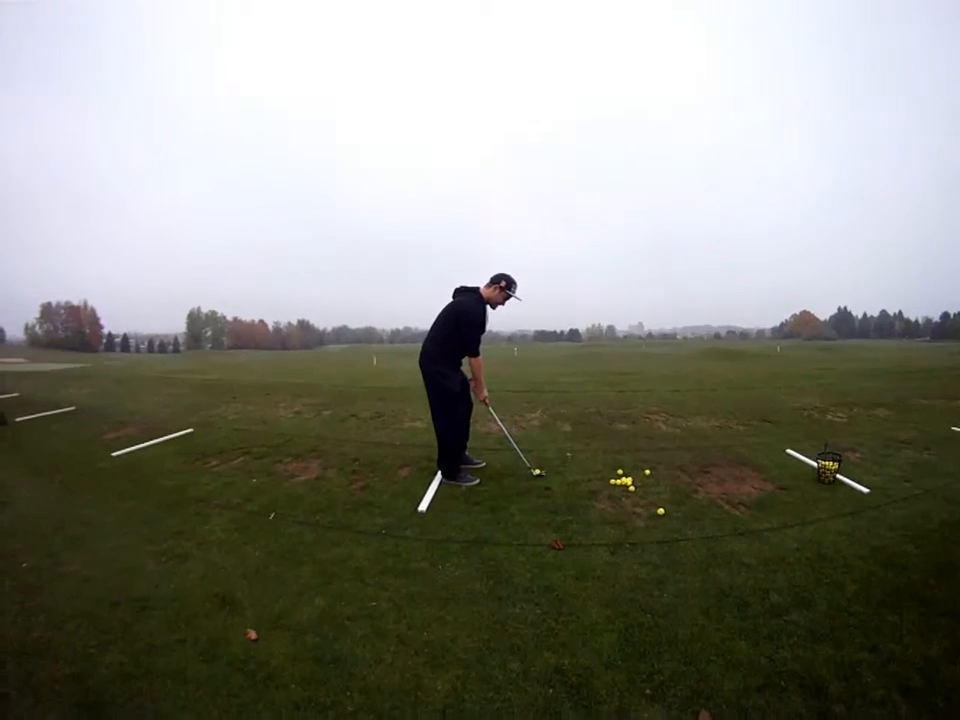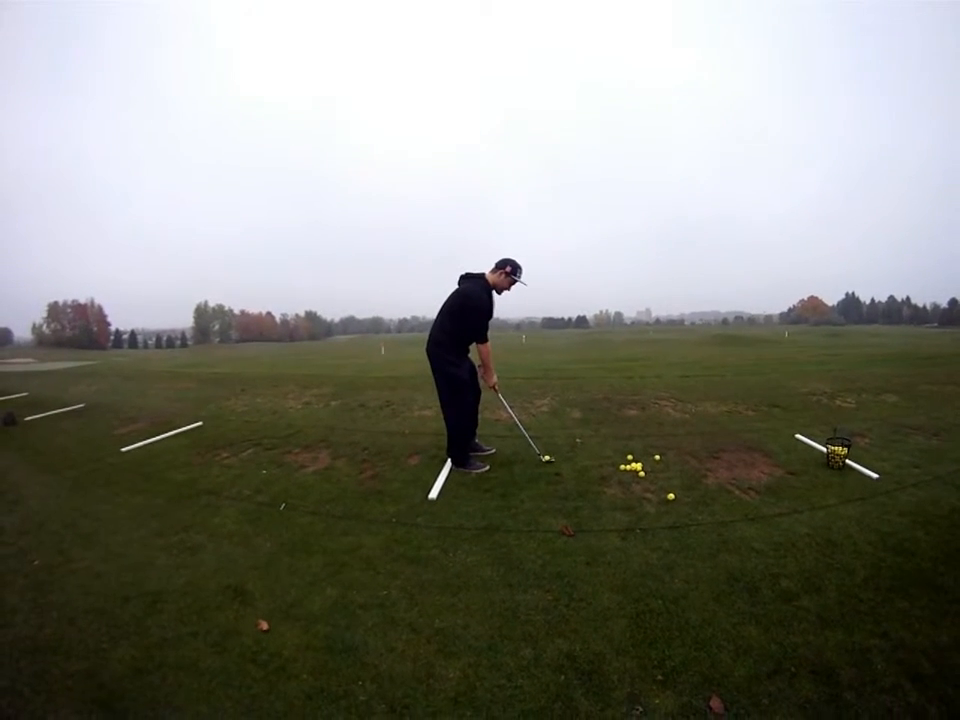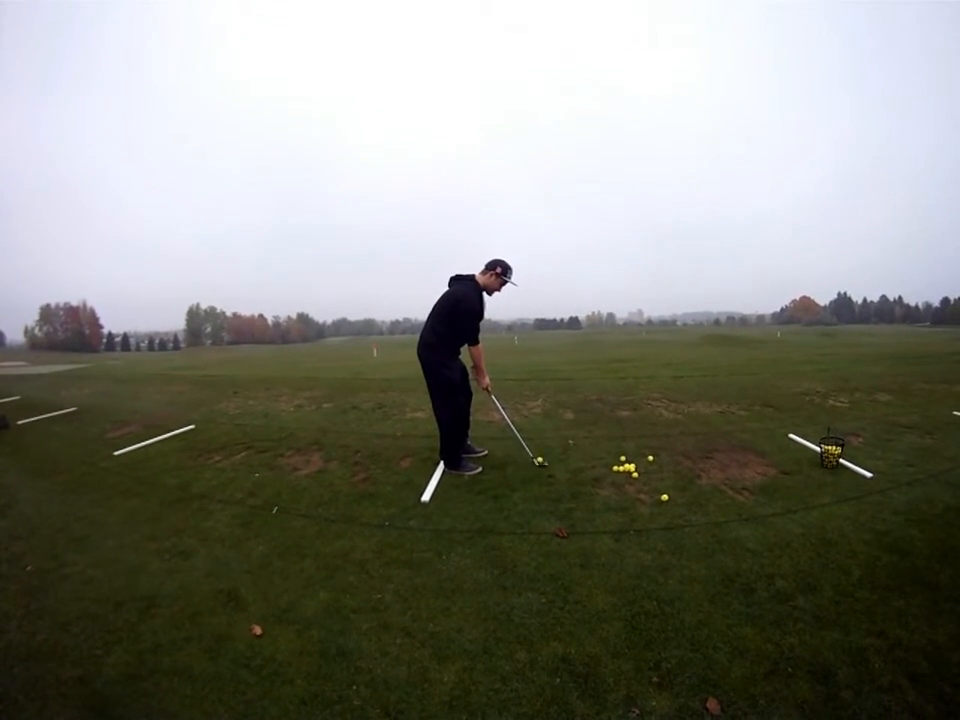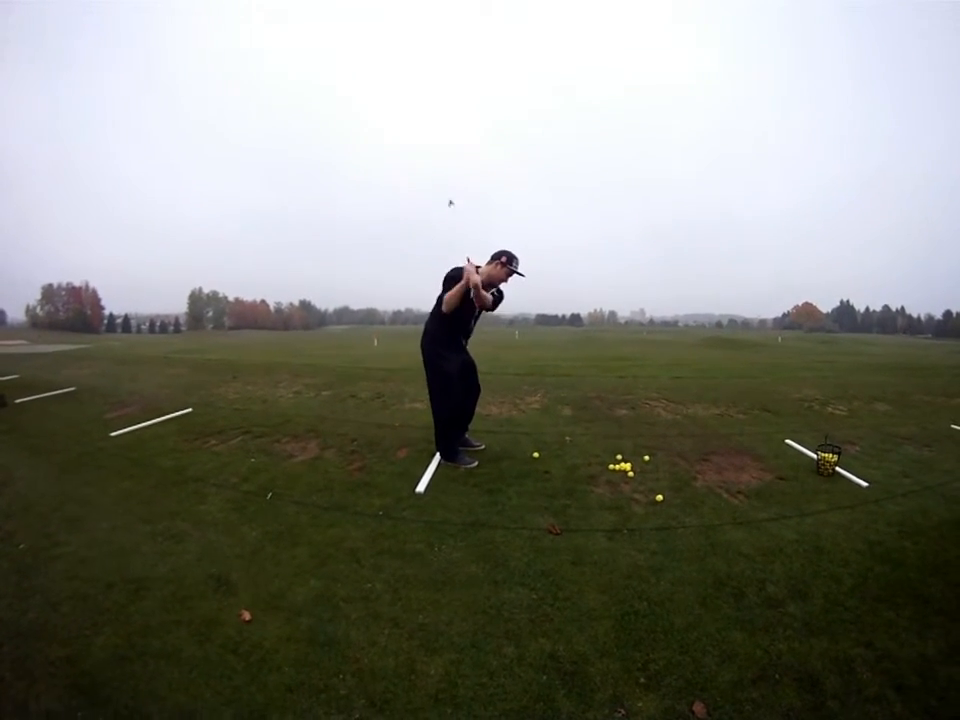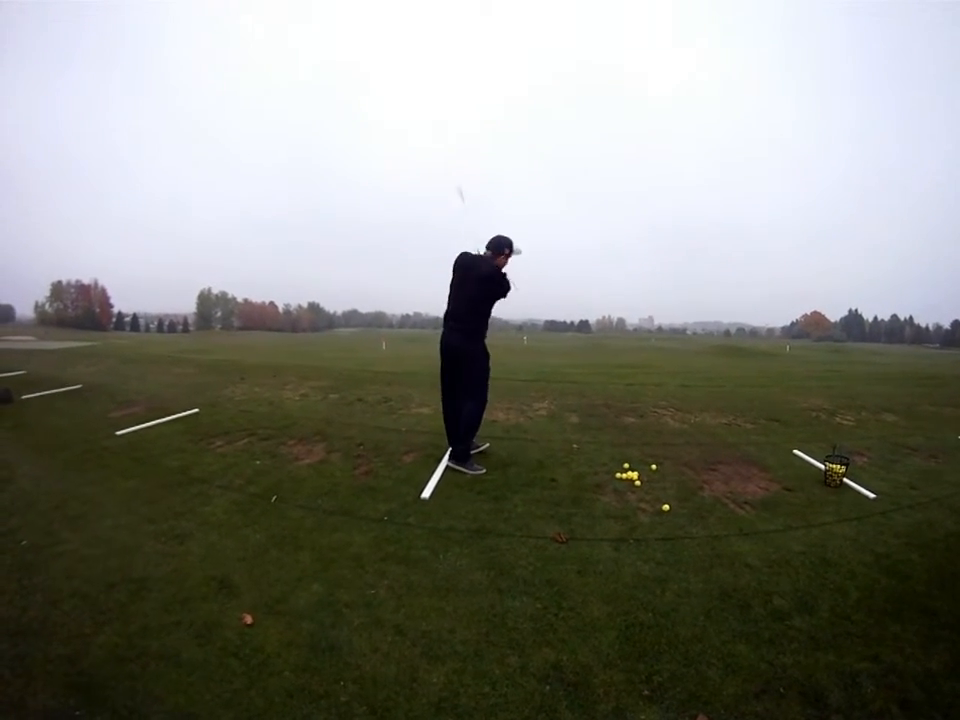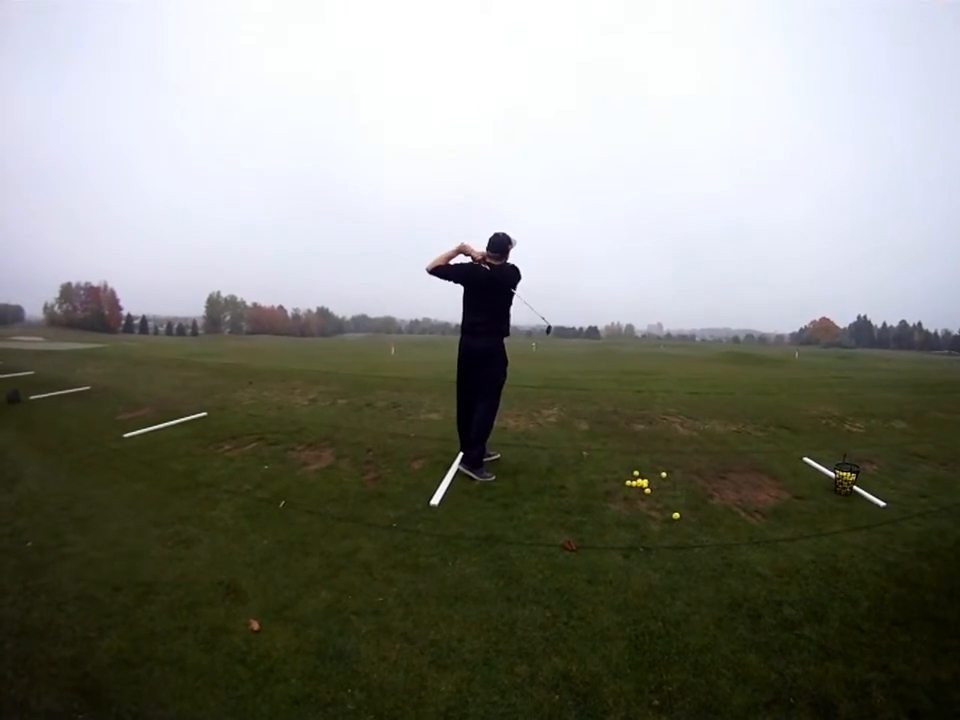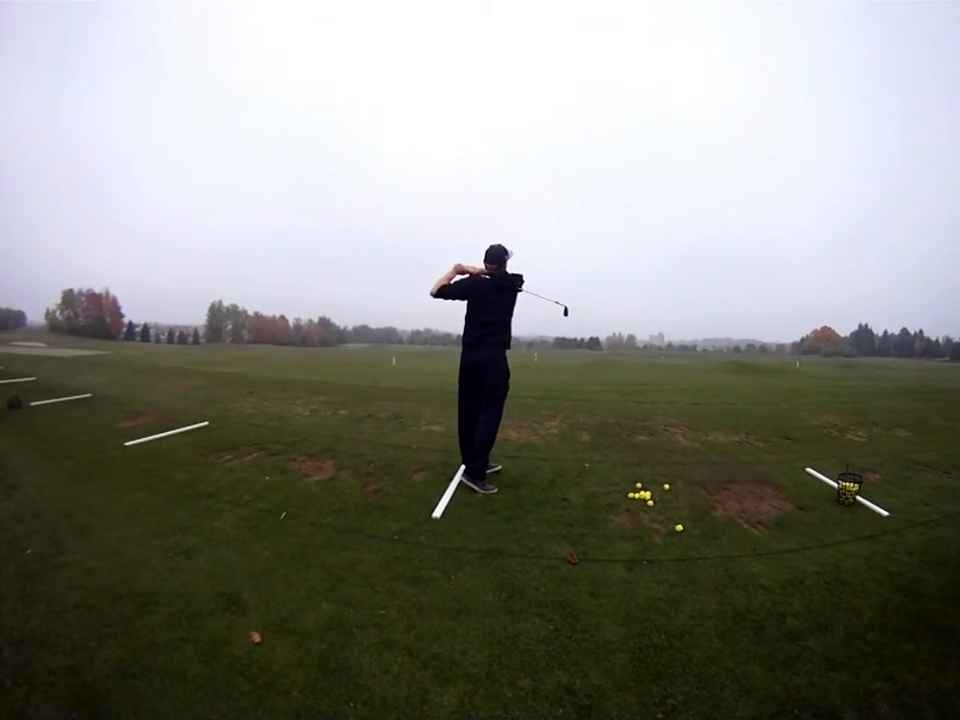
dt=0.7s
person 1, frame 1
left shoulder: (472, 302)
right shoulder: (471, 307)
left elbow: (469, 347)
right elbow: (473, 351)
left wrist: (475, 379)
right wrist: (480, 386)
left hip: (446, 362)
right hip: (436, 363)
left knee: (463, 407)
right knee: (450, 415)
left ankle: (459, 454)
right ankle: (450, 470)
person 1, frame 2
left shoulder: (478, 289)
right shoulder: (476, 294)
left elbow: (478, 334)
right elbow: (481, 338)
left wrist: (484, 365)
right wrist: (490, 372)
left hip: (454, 349)
right hip: (444, 351)
left knee: (472, 394)
right knee: (458, 402)
left ankle: (468, 441)
right ankle: (459, 458)
person 1, frame 3
left shoulder: (471, 291)
right shoulder: (468, 296)
left elbow: (472, 335)
right elbow: (472, 340)
left wrist: (479, 368)
right wrist: (482, 374)
left hip: (445, 351)
right hip: (435, 352)
left knee: (463, 396)
right knee: (451, 404)
left ankle: (461, 443)
right ankle: (452, 459)
person 1, frame 4
left shoulder: (495, 292)
right shoulder: (457, 275)
left elbow: (486, 303)
right elbow: (446, 308)
left wrist: (476, 284)
right wrist: (465, 282)
left hip: (458, 345)
right hip: (437, 345)
left knee: (471, 389)
right knee: (447, 396)
left ankle: (458, 436)
right ankle: (448, 451)
person 1, frame 5
left shoulder: (464, 260)
right shoulder: (498, 279)
left wrist: (486, 256)
left hip: (448, 338)
right hip: (470, 343)
left knee: (453, 394)
right knee: (475, 397)
left ankle: (459, 442)
right ankle: (460, 455)
person 1, frame 6
left shoulder: (471, 272)
right shoulder: (512, 274)
left elbow: (432, 268)
left wrist: (459, 250)
right wrist: (480, 256)
left hip: (467, 343)
right hip: (492, 346)
left knee: (467, 399)
right knee: (487, 402)
left ankle: (472, 450)
right ankle: (472, 460)
person 1, frame 7
left shoulder: (473, 284)
right shoulder: (513, 283)
left elbow: (436, 291)
left wrist: (455, 271)
right wrist: (479, 272)
left hip: (470, 355)
right hip: (494, 357)
left knee: (469, 411)
right knee: (489, 413)
left ankle: (473, 462)
right ankle: (475, 472)
